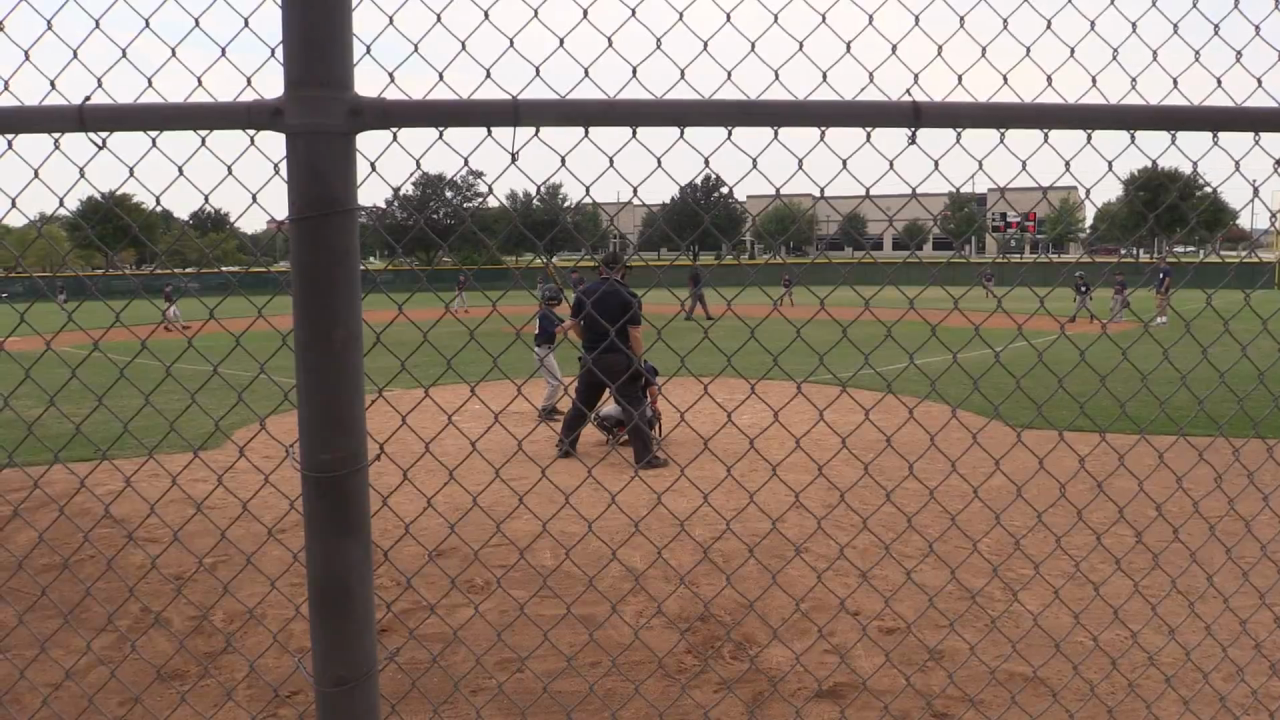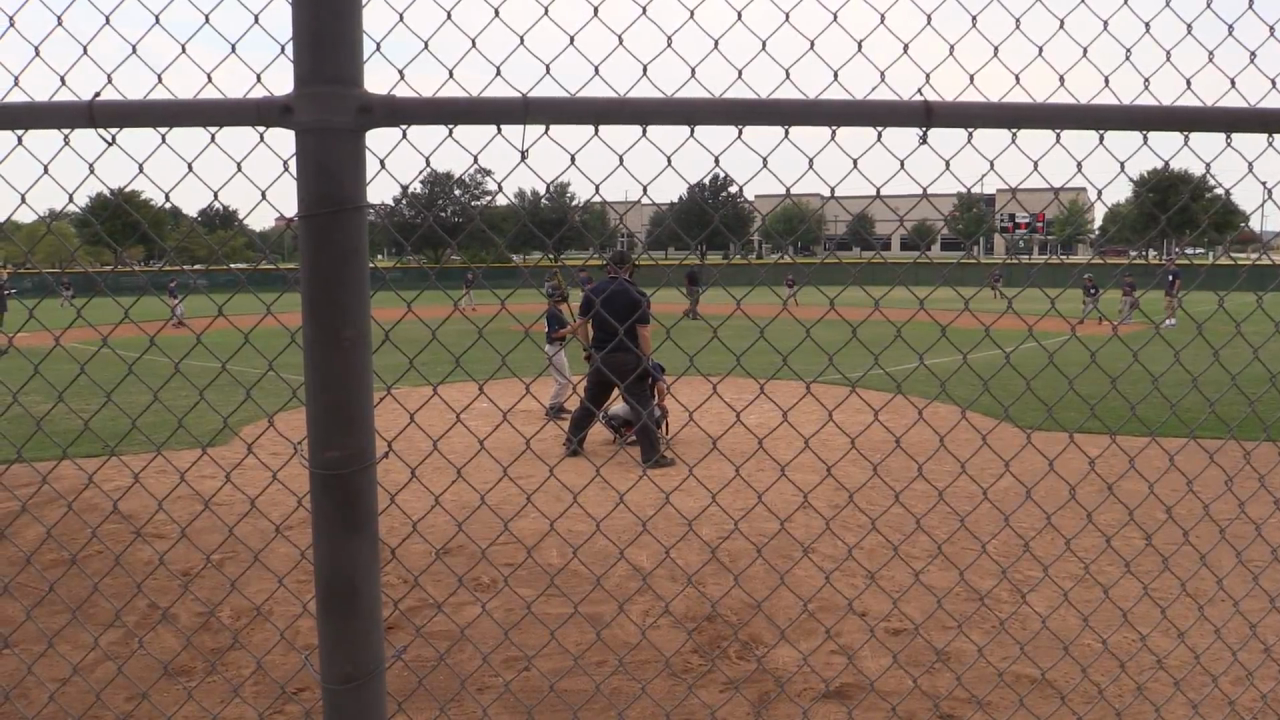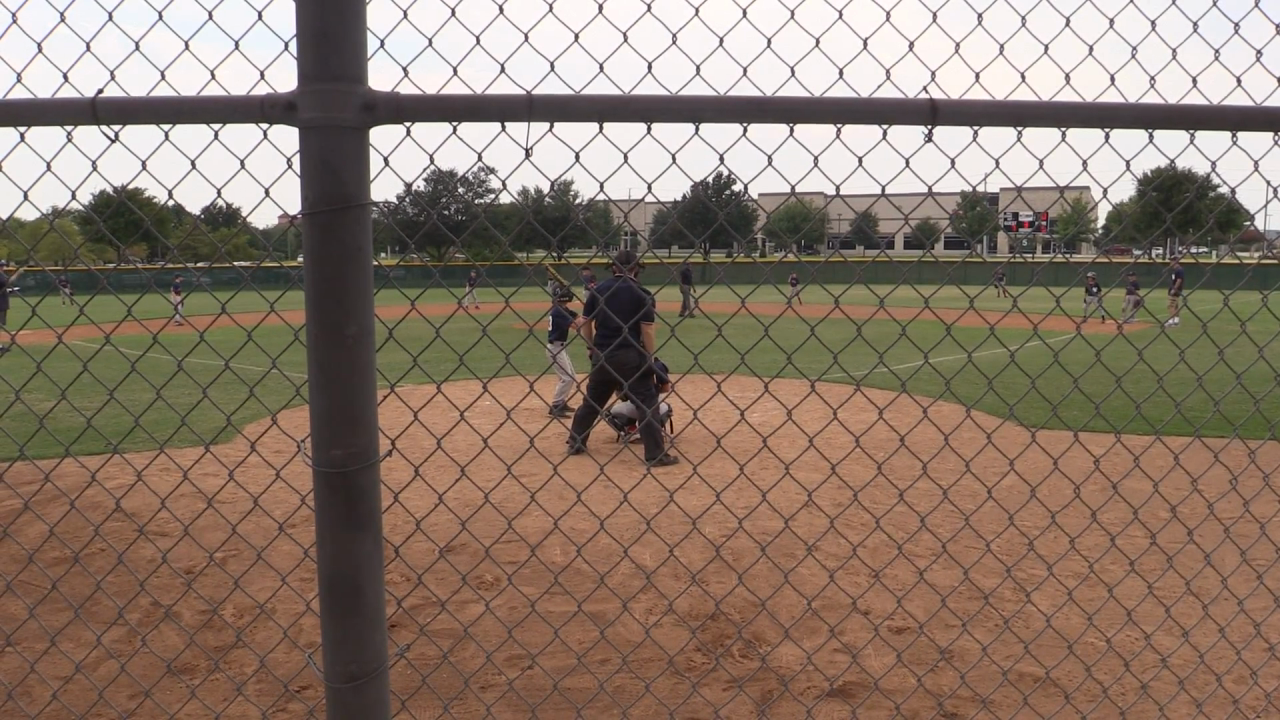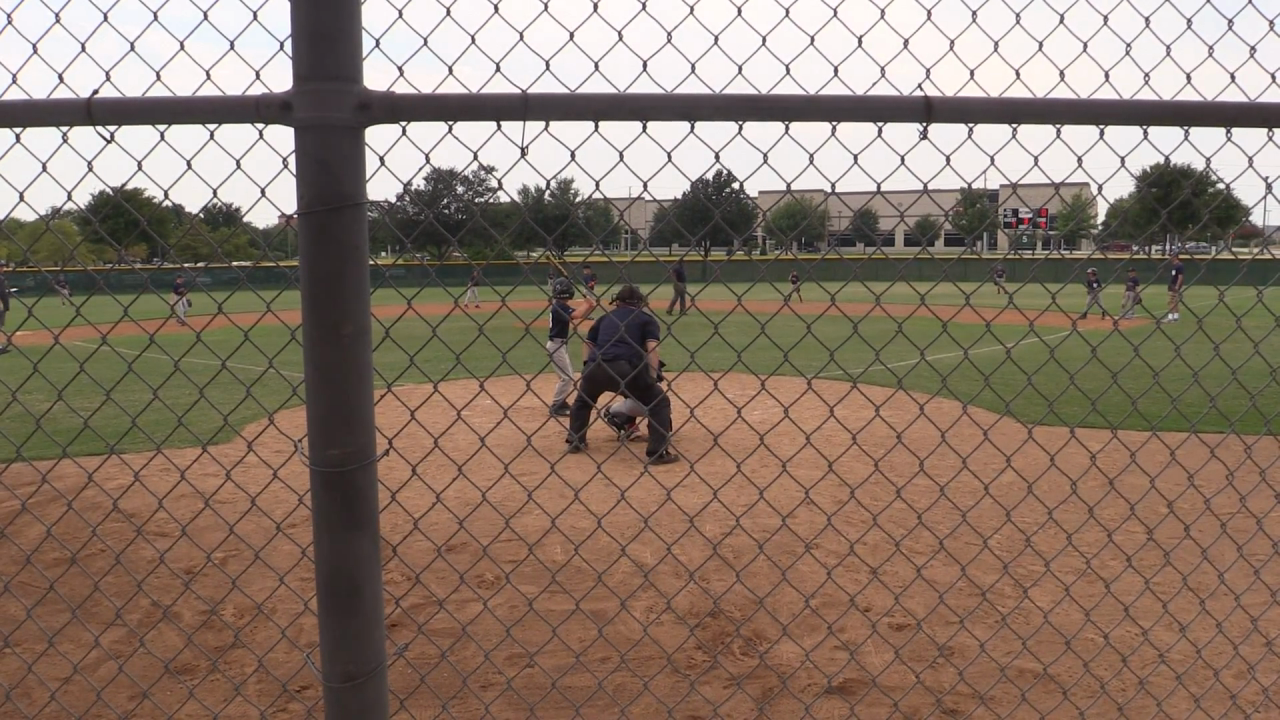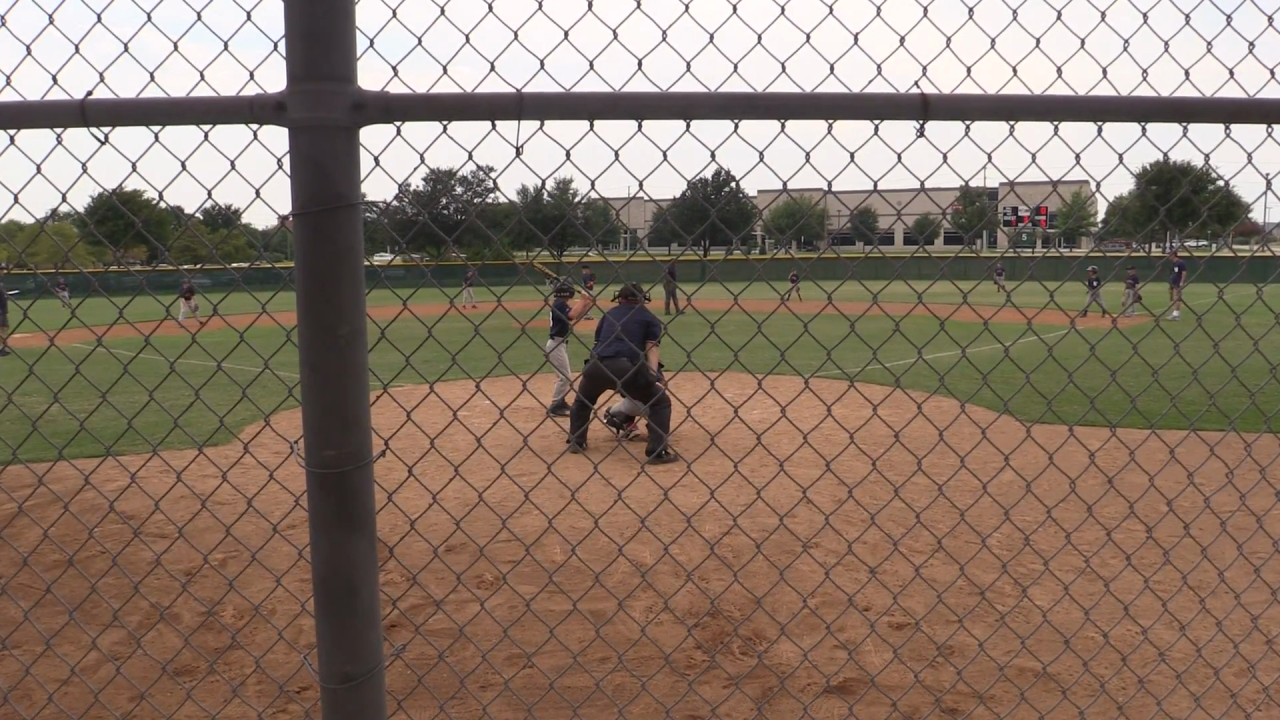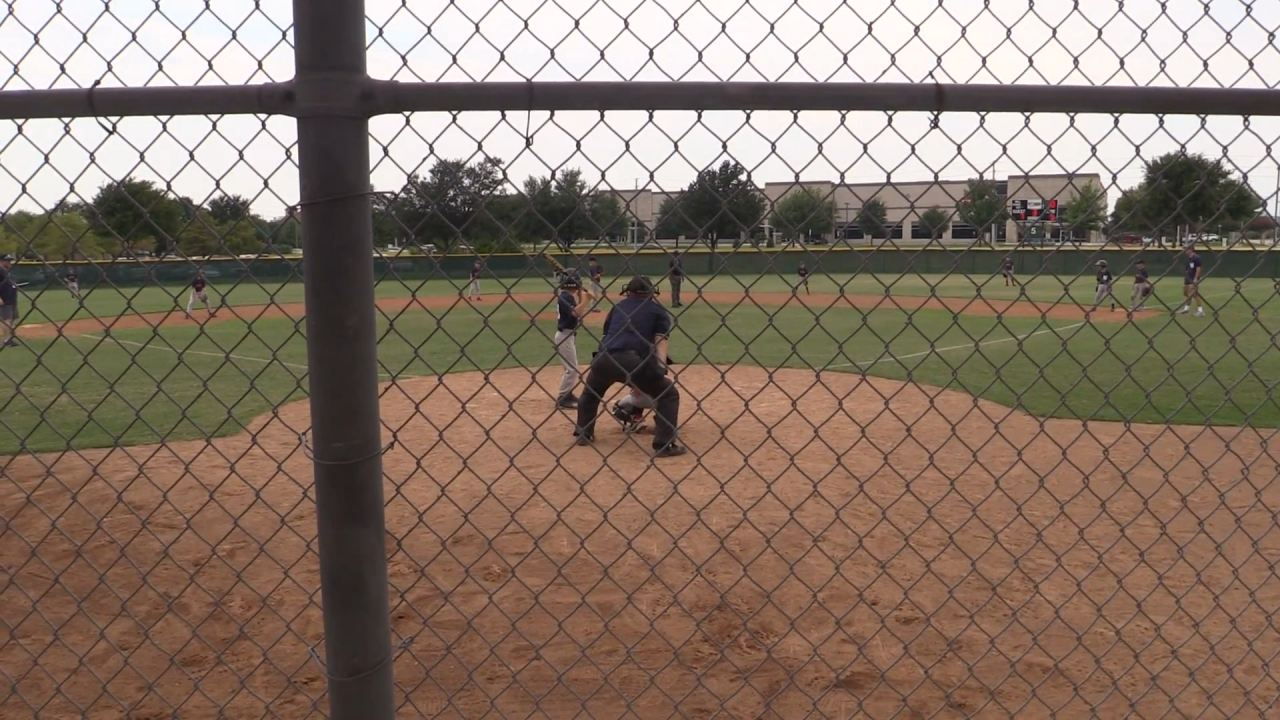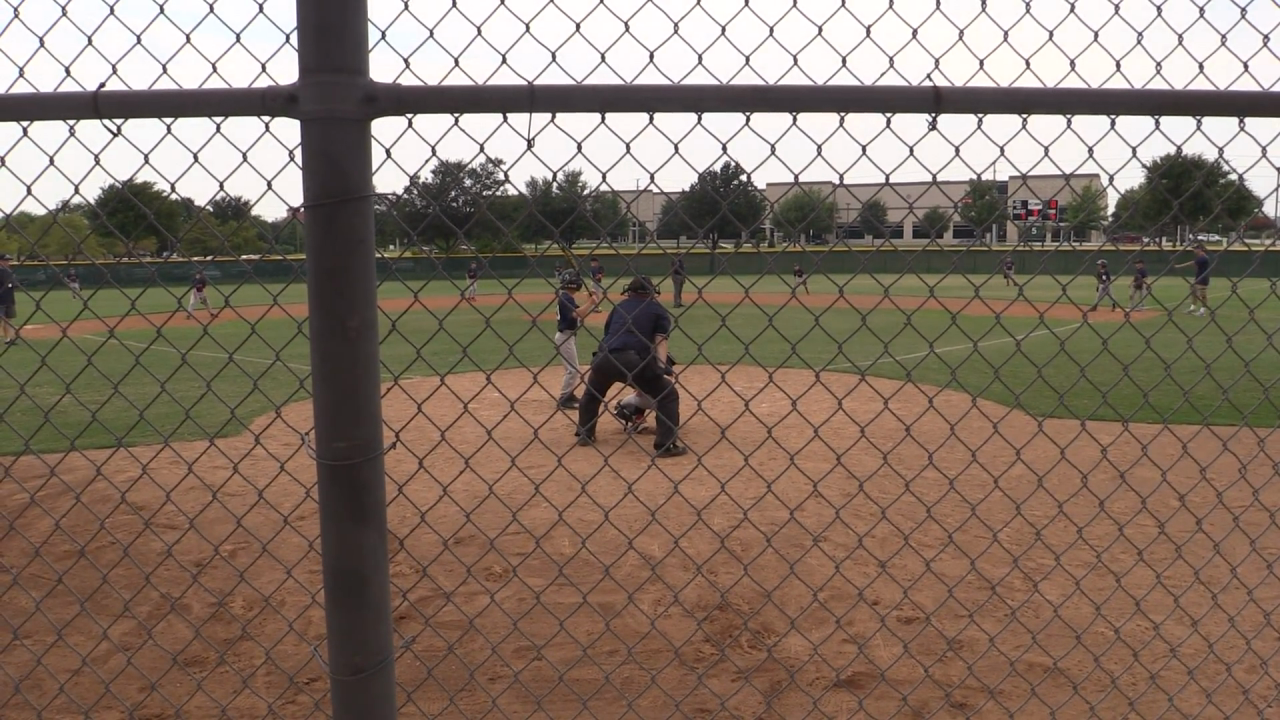
dt=0.5s
person 1, frame 1
left shoulder: (585, 292)
right shoulder: (629, 296)
left elbow: (573, 325)
right elbow: (635, 334)
right wrist: (638, 363)
left hip: (591, 359)
right hip: (619, 359)
left knee: (581, 404)
right knee: (633, 408)
left ankle: (565, 446)
right ankle: (645, 457)
person 1, frame 2
left shoulder: (594, 291)
right shoulder: (637, 295)
left elbow: (581, 324)
right elbow: (643, 333)
left wrist: (589, 349)
right wrist: (646, 361)
left hip: (600, 358)
right hip: (628, 358)
left knee: (589, 403)
right knee: (642, 407)
left ankle: (572, 445)
right ankle: (652, 456)
person 1, frame 3
left shoulder: (599, 290)
right shoulder: (642, 294)
left elbow: (585, 323)
right elbow: (647, 330)
left wrist: (593, 348)
right wrist: (649, 361)
left hip: (602, 356)
right hip: (630, 356)
left knee: (592, 401)
right knee: (648, 404)
left ankle: (575, 443)
right ankle: (656, 454)
person 1, frame 4
left shoulder: (606, 317)
right shoulder: (647, 319)
left elbow: (588, 343)
right elbow: (652, 348)
right wrist: (653, 378)
left hip: (595, 368)
right hip: (624, 369)
left knee: (583, 400)
right knee: (660, 402)
left ankle: (575, 441)
right ankle: (659, 452)
person 1, frame 5
left shoulder: (610, 313)
right shoulder: (649, 318)
right elbow: (652, 347)
right wrist: (653, 378)
left hip: (596, 365)
right hip: (625, 367)
left knee: (582, 401)
right knee: (660, 402)
left ankle: (576, 442)
right ankle: (658, 451)
person 1, frame 6
left shoulder: (618, 306)
right shoulder: (658, 311)
right elbow: (661, 340)
right wrist: (661, 370)
left hip: (605, 359)
right hip: (633, 360)
left knee: (590, 393)
right knee: (668, 394)
left ankle: (583, 434)
right ankle: (665, 444)
person 1, frame 7
left shoulder: (620, 306)
right shoulder: (659, 311)
right elbow: (661, 341)
right wrist: (661, 370)
left hip: (604, 359)
right hip: (634, 360)
left knee: (592, 393)
right knee: (668, 395)
left ankle: (584, 434)
right ankle: (666, 445)
